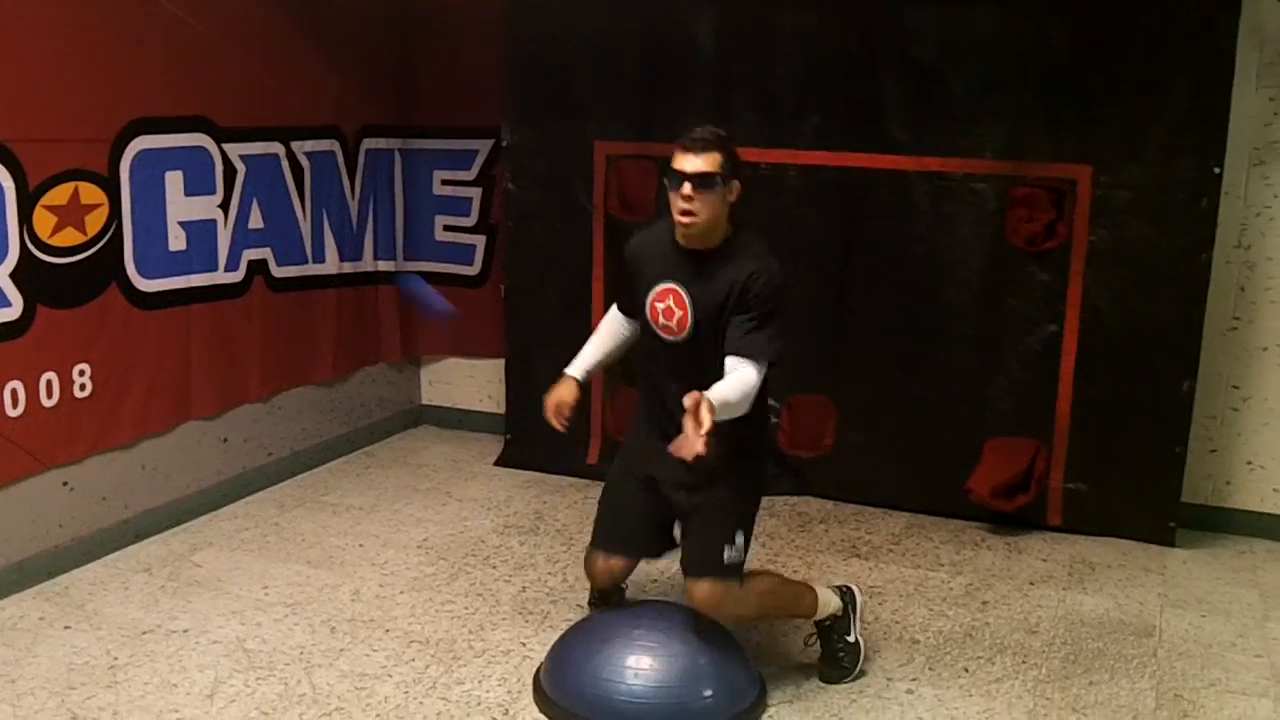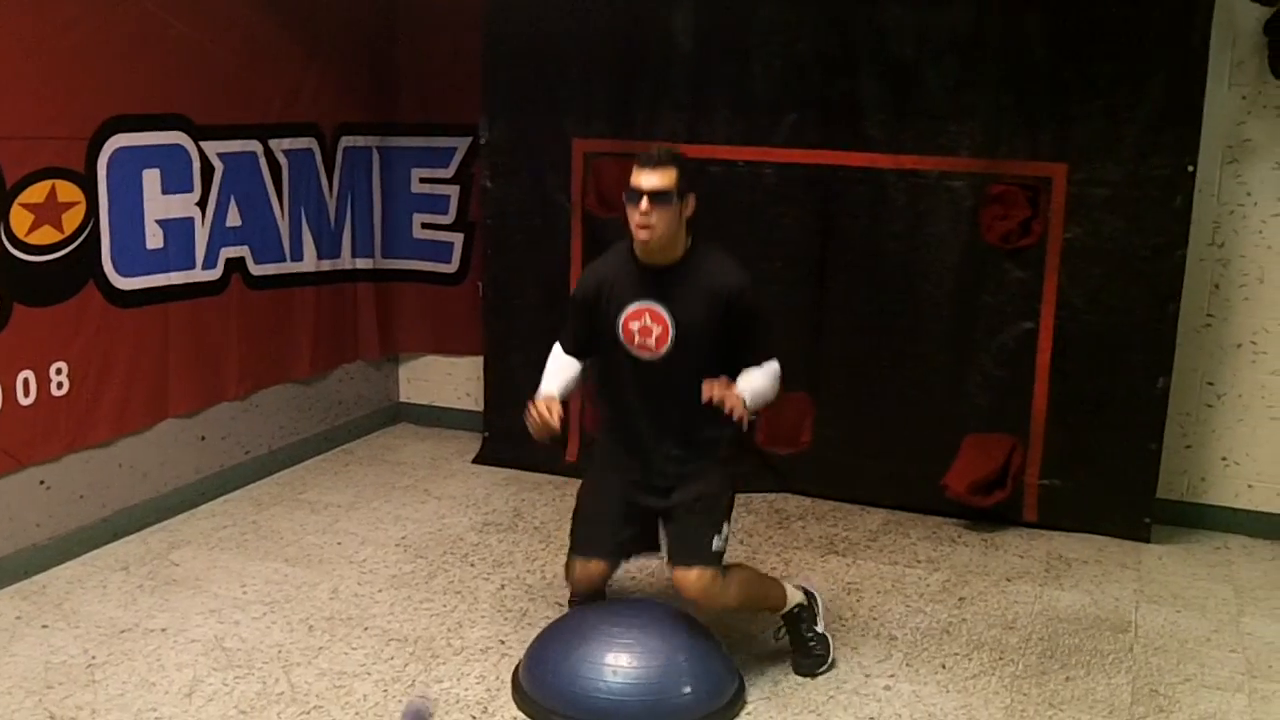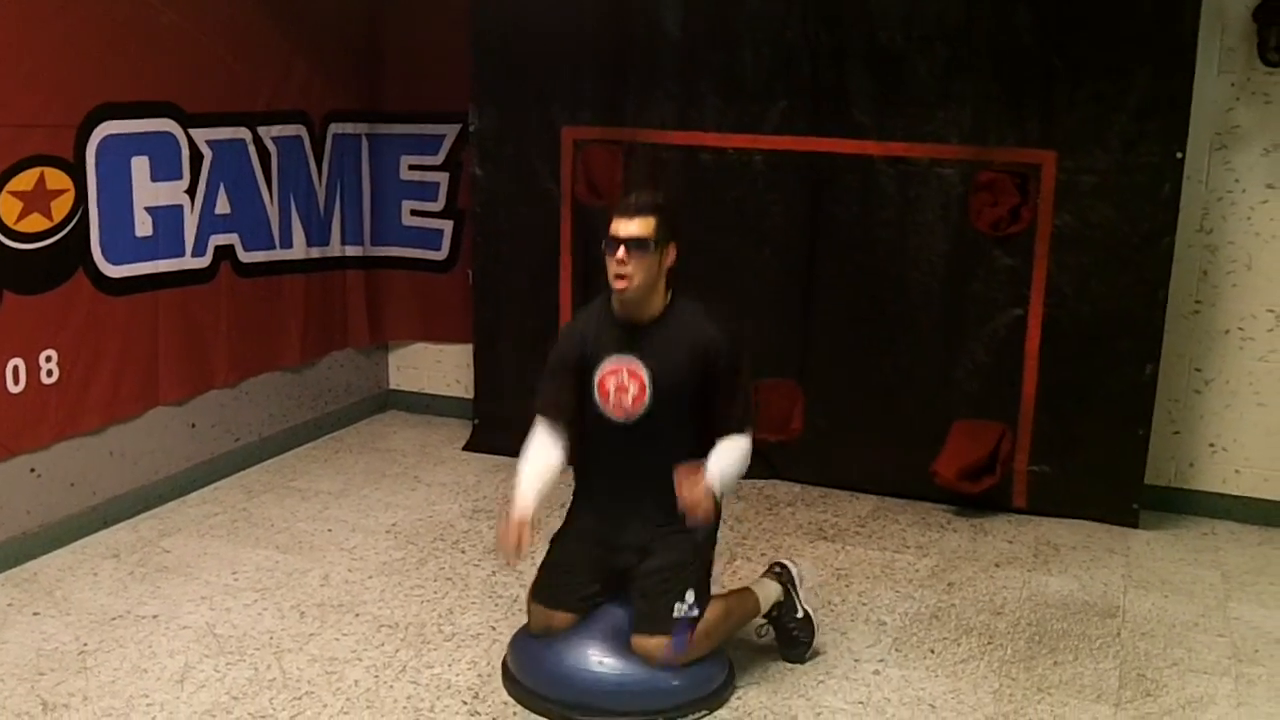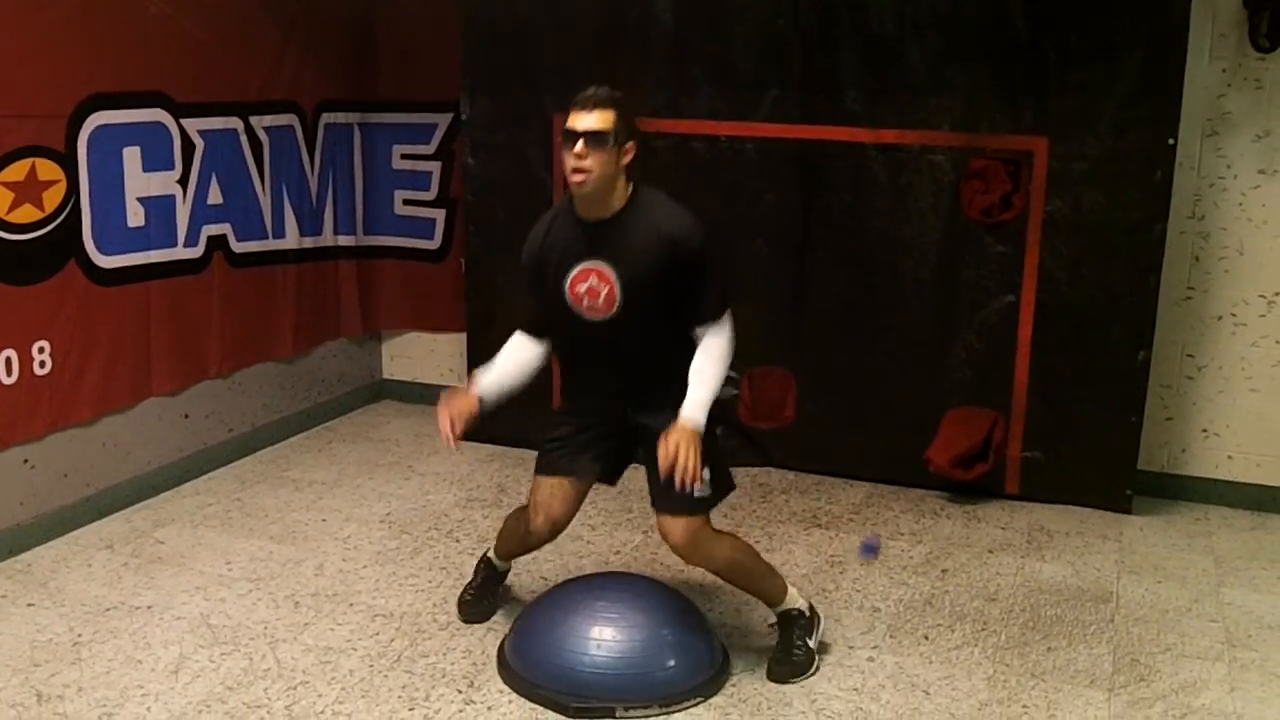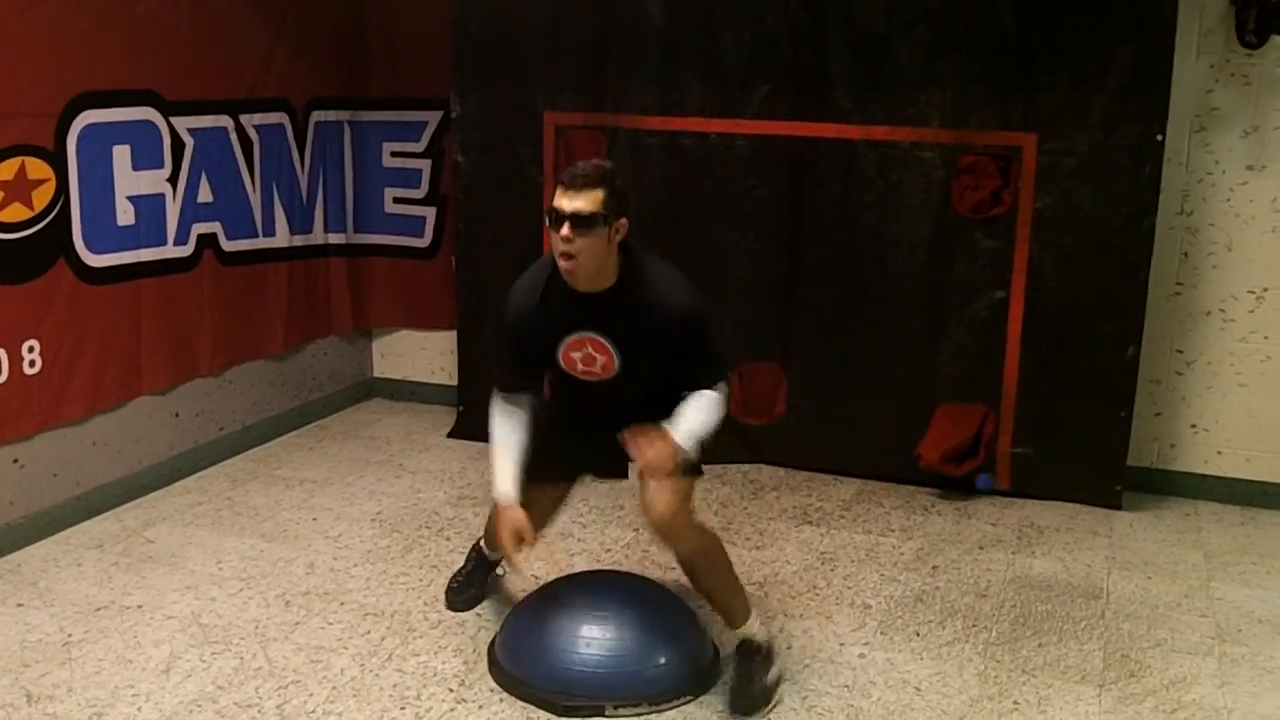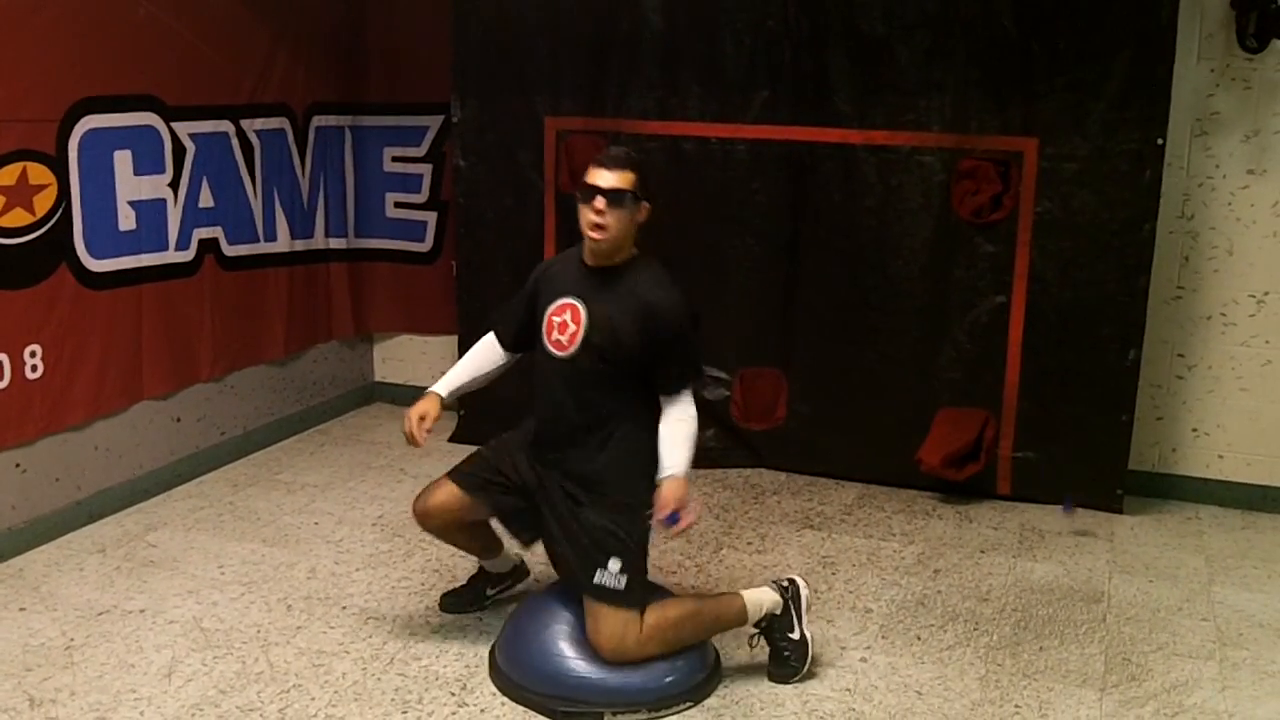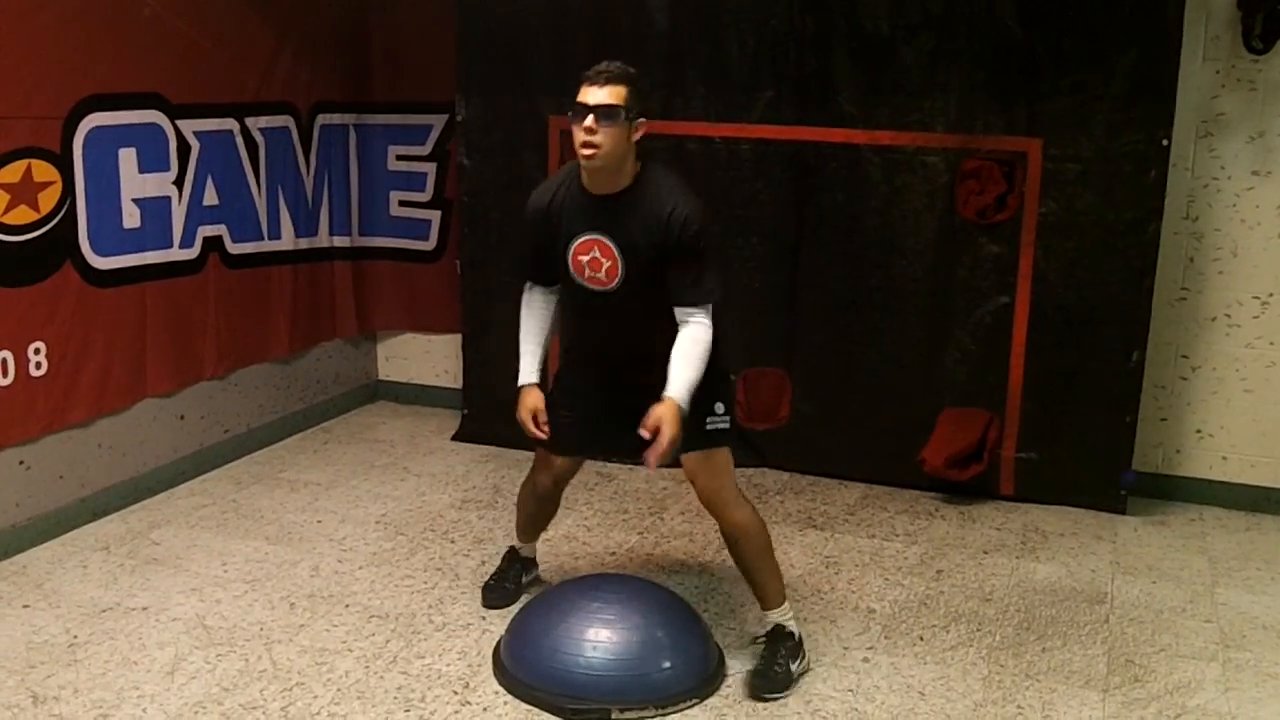
dt=0.7s
person 1, frame 1
left shoulder: (752, 274)
right shoulder: (644, 248)
left elbow: (745, 381)
left wrist: (709, 404)
right wrist: (574, 374)
left hip: (724, 452)
right hip: (648, 440)
left knee: (712, 595)
right knee: (604, 568)
left ankle: (833, 606)
right ankle: (609, 594)
person 1, frame 2
left shoulder: (722, 280)
right shoulder: (603, 276)
left elbow: (769, 371)
right elbow: (571, 350)
left wrist: (742, 393)
right wrist: (549, 393)
left hip: (698, 456)
right hip: (622, 451)
left knee: (698, 584)
right knee: (583, 575)
left ankle: (797, 604)
right ankle: (604, 583)
person 1, frame 3
left shoulder: (701, 339)
right shoulder: (581, 334)
left elbow: (735, 437)
right elbow: (551, 433)
left wrist: (709, 484)
right wrist: (523, 506)
left hip: (674, 518)
right hip: (598, 511)
left knee: (660, 649)
right knee: (545, 625)
left ankle: (774, 591)
right ankle: (603, 587)
person 1, frame 4
left shoulder: (670, 231)
right shoulder: (546, 240)
left elbow: (716, 331)
right elbow: (532, 340)
left wrist: (692, 419)
right wrist: (478, 392)
left hip: (666, 400)
right hip: (589, 397)
left knee: (685, 536)
right knee: (543, 516)
left ankle: (795, 611)
right ankle: (495, 563)
person 1, frame 5
left shoulder: (667, 298)
right shoulder: (530, 298)
left elbow: (708, 391)
right elbow: (510, 401)
left wrist: (675, 441)
right wrist: (506, 497)
left hip: (659, 412)
right hip: (573, 409)
left knee: (665, 513)
right knee: (524, 505)
left ankle: (752, 640)
right ankle: (486, 555)
person 1, frame 6
left shoulder: (657, 301)
right shoulder: (551, 273)
left elbow: (677, 403)
right elbow: (502, 342)
left wrist: (674, 476)
right wrist: (438, 393)
left hip: (610, 471)
right hip: (539, 446)
left knee: (615, 641)
right knee: (435, 510)
left ankle: (773, 604)
right ankle: (502, 570)
person 1, frame 7
left shoulder: (673, 209)
right shoulder: (550, 201)
left elbow: (695, 322)
right elbow: (541, 291)
left wrist: (674, 401)
right wrist: (529, 379)
left hip: (674, 368)
right hip: (589, 365)
left knee: (718, 492)
right knee: (547, 473)
left ankle: (783, 631)
right ankle: (521, 559)
